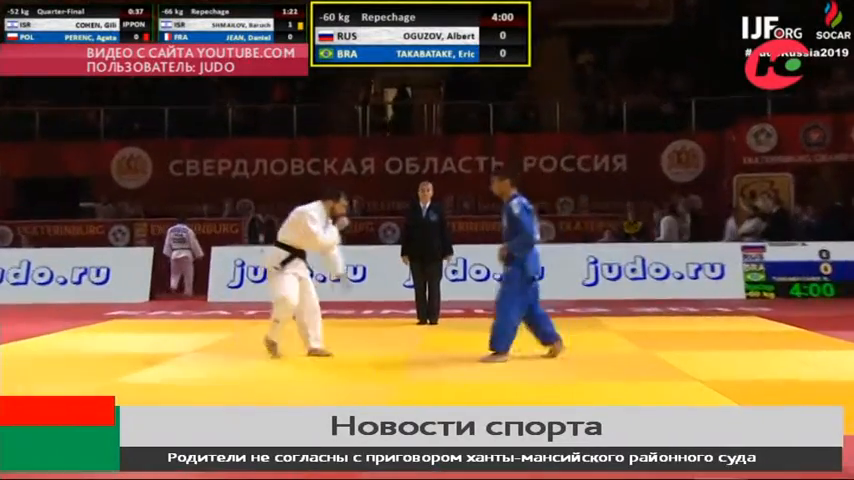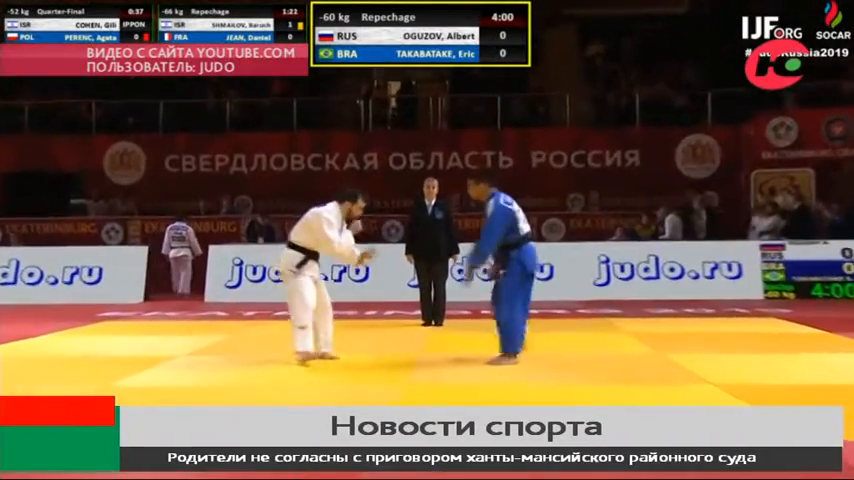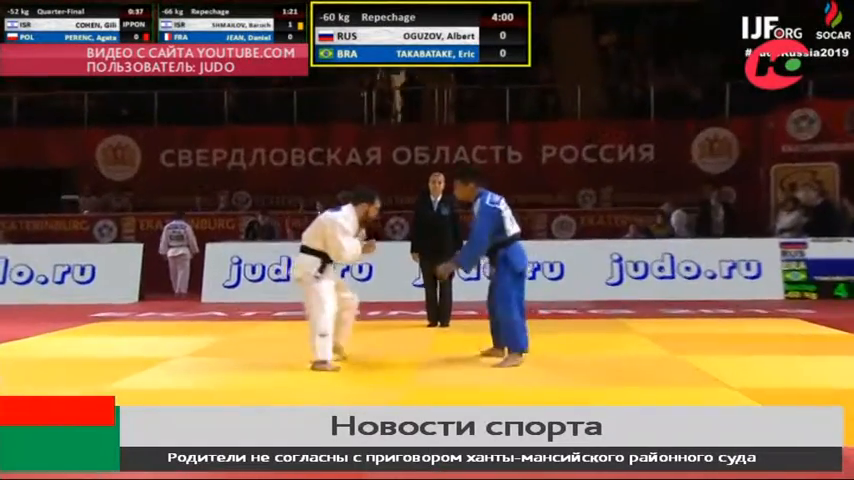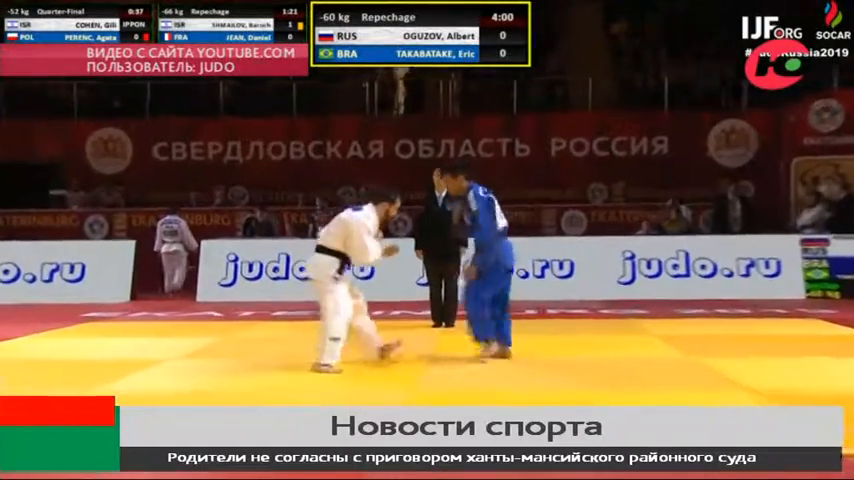
dt=0.2s
person 1, frame 1
left shoulder: (517, 206)
right shoulder: (513, 204)
left elbow: (527, 236)
left wrist: (508, 249)
right wrist: (508, 249)
left hip: (521, 262)
right hip: (522, 261)
left knee: (507, 306)
right knee: (529, 305)
left ankle: (500, 351)
right ankle: (554, 341)
person 1, frame 2
left shoulder: (497, 206)
right shoulder: (500, 200)
left elbow: (488, 240)
left wrist: (471, 267)
right wrist: (497, 262)
left hip: (518, 259)
right hip: (516, 257)
left knee: (511, 305)
right knee: (500, 301)
left ankle: (511, 353)
right ankle: (509, 347)
person 1, frame 3
left shoulder: (484, 206)
right shoulder: (490, 199)
left elbow: (478, 242)
left wrist: (453, 264)
left hip: (507, 258)
right hip: (508, 255)
left knee: (507, 305)
right knee: (496, 303)
left ankle: (515, 353)
right ankle: (499, 346)
person 1, frame 4
left shoulder: (477, 199)
right shoulder: (470, 196)
left elbow: (488, 235)
right elbow: (477, 228)
left wrist: (476, 265)
right wrist: (459, 214)
left hip: (493, 255)
right hip: (498, 253)
left knee: (475, 298)
right knee: (497, 300)
left ankle: (488, 343)
right ankle: (503, 346)
person 2, frame 1
left shoulder: (325, 219)
right shoulder: (307, 213)
left elbow: (329, 247)
right elbow: (319, 241)
left wrist: (339, 272)
right wrist: (336, 228)
left hip: (297, 262)
right hip: (282, 260)
left knee: (309, 305)
right knee: (288, 300)
left ankle: (315, 346)
right ankle: (272, 338)
person 2, frame 2
left shoulder: (338, 218)
right shoulder: (324, 214)
left elbow: (340, 248)
right elbow: (332, 245)
left wrist: (360, 256)
right wrist: (350, 232)
left hip: (309, 263)
right hip: (296, 262)
left knee: (323, 305)
right knee: (304, 304)
left ankle: (322, 349)
right ankle: (304, 352)
person 2, frame 3
left shoulder: (350, 218)
right shoulder: (339, 220)
left elbow: (340, 251)
right elbow: (341, 254)
left wrist: (360, 247)
right wrist: (358, 243)
left hip: (321, 267)
right hip: (311, 266)
left knee: (348, 301)
right knee: (324, 309)
left ankle: (335, 344)
right ankle: (321, 359)
person 2, frame 4
left shoulder: (365, 216)
right shoulder: (362, 220)
left elbow: (358, 251)
right elbow: (363, 256)
left wrist: (381, 251)
right wrist: (377, 245)
left hip: (333, 267)
right hip: (327, 267)
left knee: (355, 305)
right knee: (338, 311)
left ankle: (378, 347)
right ankle: (325, 362)
person 3, frame 1
left shoulder: (438, 210)
right shoulder: (412, 211)
left elbow: (445, 232)
right elbow: (406, 233)
left wrist: (448, 251)
right wrist: (404, 252)
left hip: (434, 255)
right hip: (416, 255)
left knee: (434, 286)
right knee: (419, 287)
left ankle: (433, 317)
right ankle: (422, 317)
person 3, frame 2
left shoulder: (443, 208)
right shoulder: (416, 208)
left elbow: (451, 230)
right elbow: (410, 231)
left wrist: (454, 251)
right wrist: (409, 251)
left hip: (440, 254)
right hip: (421, 254)
left knee: (439, 287)
right knee: (424, 287)
left ankle: (438, 318)
right ankle: (427, 318)
person 3, frame 3
left shoulder: (450, 204)
right shoulder: (421, 204)
left elbow: (457, 227)
right elbow: (416, 228)
left wrist: (458, 247)
right wrist: (414, 249)
left hip: (446, 252)
right hip: (427, 252)
left knee: (445, 286)
right knee: (429, 286)
left ankle: (444, 319)
right ankle: (433, 319)
person 3, frame 4
right shoulder: (426, 200)
right elbow: (419, 223)
left wrist: (462, 244)
right wrist: (418, 246)
left hip: (451, 249)
right hip: (431, 247)
left knee: (450, 284)
right knee: (434, 284)
left ankle: (449, 318)
right ankle: (437, 318)
